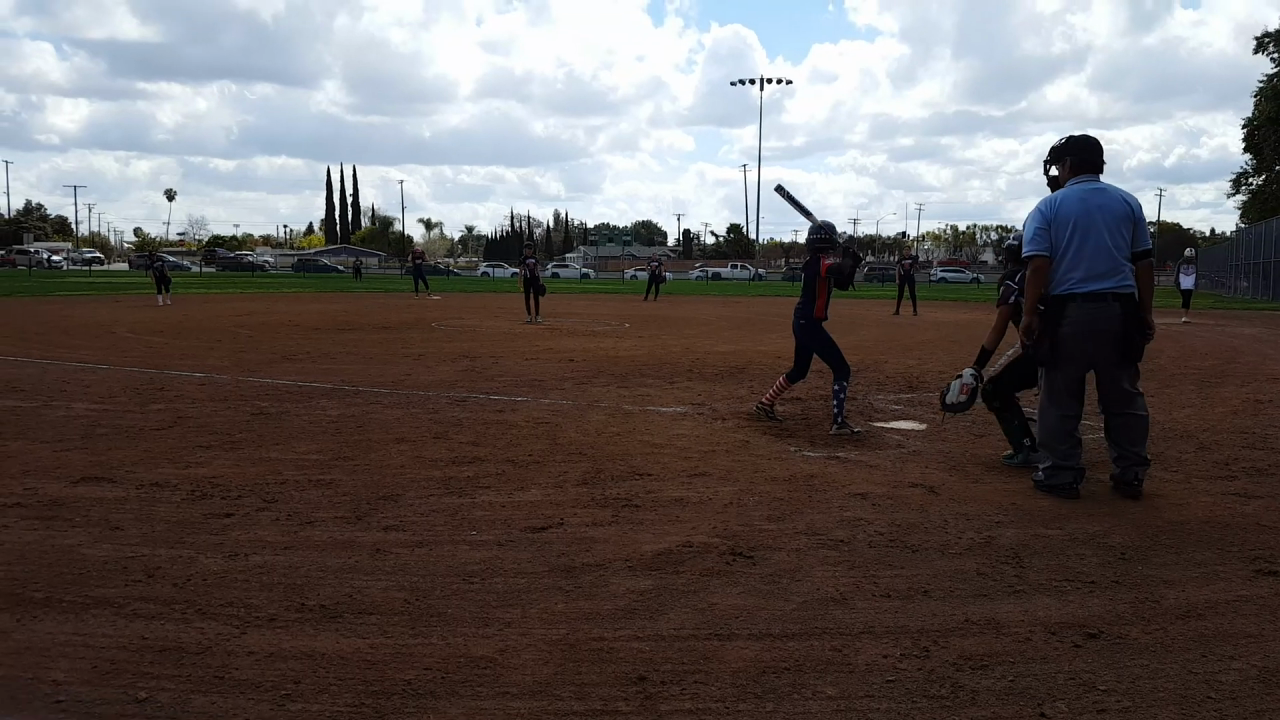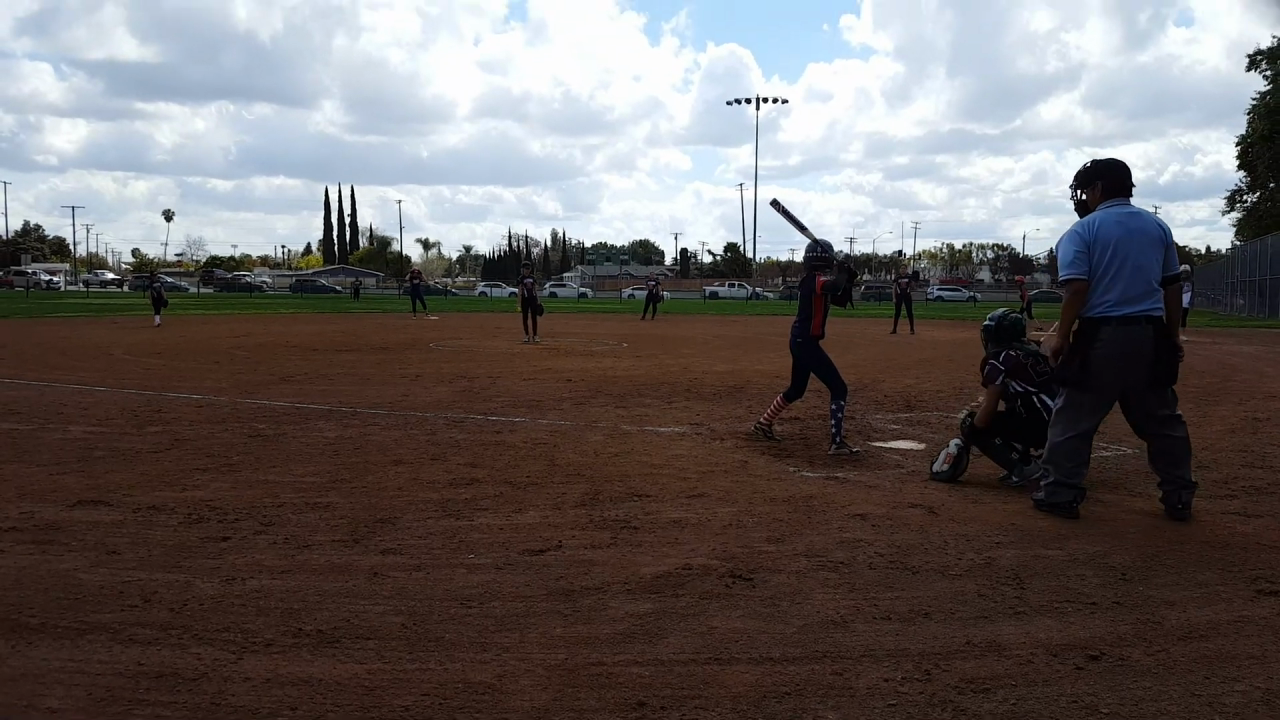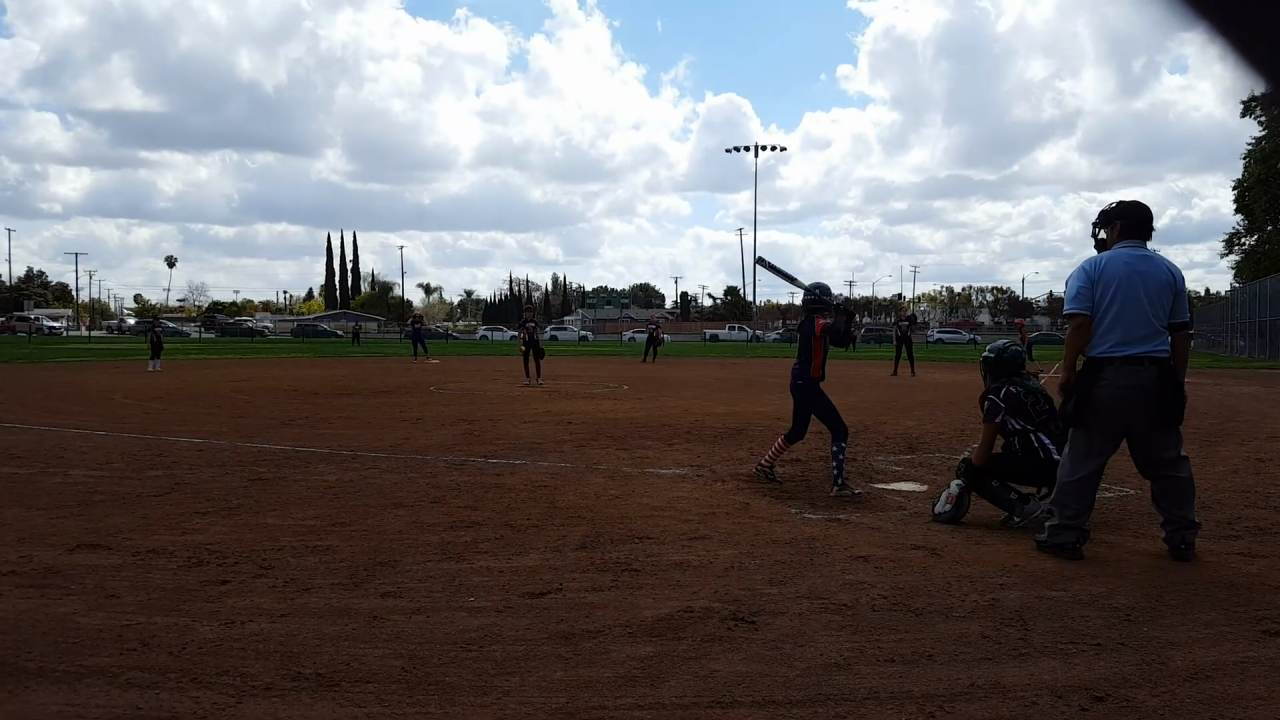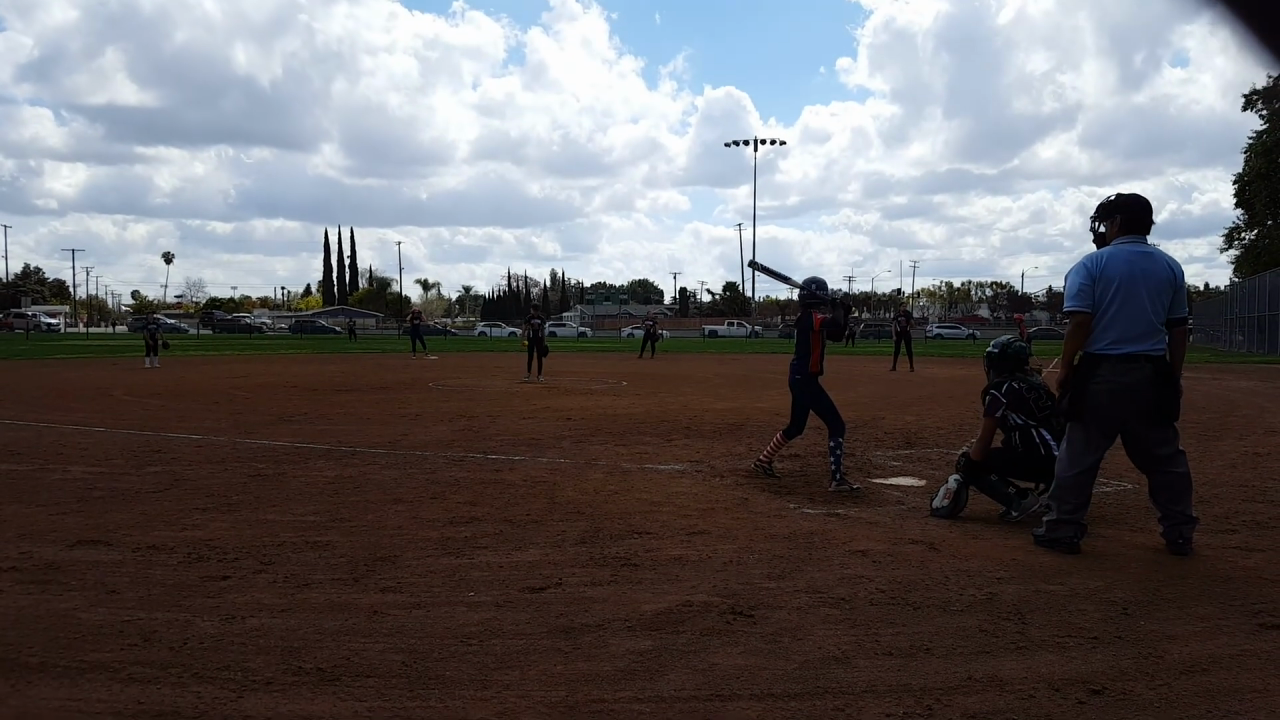
dt=0.5s
person 1, frame 1
left shoulder: (1049, 206)
right shoulder: (1128, 202)
left elbow: (1039, 266)
right elbow: (1143, 263)
left wrist: (1030, 313)
right wrist: (1145, 312)
left hip: (1068, 313)
right hip: (1119, 312)
left knee: (1061, 399)
right knee: (1125, 397)
left ankle: (1060, 475)
right ankle: (1131, 473)
person 1, frame 2
left shoulder: (1083, 229)
right shoulder: (1158, 226)
left elbow: (1077, 288)
right elbow: (1172, 287)
left wrist: (1061, 335)
right wrist: (1173, 336)
left hip: (1101, 337)
right hip: (1149, 336)
left knee: (1074, 418)
right knee: (1162, 420)
left ankle: (1061, 493)
right ankle: (1179, 496)
person 1, frame 3
left shoulder: (1092, 268)
right shoulder: (1170, 271)
left elbow: (1080, 324)
right elbow: (1181, 333)
left wrist: (1067, 370)
right wrist: (1178, 382)
left hip: (1105, 377)
right hip: (1155, 377)
left knee: (1082, 459)
right knee: (1167, 461)
left ankle: (1065, 535)
right ankle: (1182, 538)
person 1, frame 4
left shoulder: (1093, 263)
right shoulder: (1171, 267)
left elbow: (1080, 322)
right elbow: (1178, 329)
left wrist: (1065, 368)
right wrist: (1173, 376)
left hip: (1101, 374)
right hip: (1151, 375)
left knee: (1079, 454)
right knee: (1164, 456)
left ankle: (1063, 529)
right ankle: (1180, 533)
person 2, frame 1
left shoulder: (816, 263)
right shoulder: (819, 262)
left elbow: (843, 284)
right elbow: (840, 271)
left wrist: (853, 264)
right wrist: (847, 257)
left hip: (804, 323)
right hip: (810, 324)
left knee: (799, 371)
right knee: (842, 369)
left ankle: (765, 404)
right ankle: (838, 423)
person 2, frame 2
left shoulder: (816, 281)
right shoulder: (815, 279)
left elbow: (842, 300)
right elbow: (835, 287)
left wrist: (848, 280)
right wrist: (842, 273)
left hip: (801, 341)
right hip: (806, 342)
left knee: (796, 390)
right knee: (838, 388)
left ankle: (763, 424)
right ankle: (837, 442)
person 2, frame 3
left shoulder: (813, 323)
right shoulder: (814, 322)
left elbow: (842, 341)
right elbow: (835, 330)
left wrist: (847, 322)
right wrist: (840, 315)
left hip: (802, 383)
right hip: (807, 384)
left knee: (797, 432)
right knee: (839, 430)
left ankle: (765, 465)
right ankle: (838, 484)
person 2, frame 4
left shoulder: (810, 318)
right shoulder: (811, 317)
left elbow: (837, 335)
right elbow: (835, 323)
left wrist: (844, 314)
right wrist: (837, 309)
left hip: (800, 378)
right hip: (805, 379)
left knee: (795, 427)
right knee: (836, 425)
left ankle: (763, 461)
right ankle: (837, 479)
person 3, frame 1
left shoulder: (1014, 280)
left elbow: (997, 330)
left wrist: (976, 367)
right wrist: (1028, 372)
left knee: (994, 390)
left ankle: (1028, 450)
person 3, frame 2
left shoulder: (999, 358)
right shoulder: (1032, 352)
left elbow: (988, 409)
left wrist: (963, 443)
right wrist: (1024, 448)
left hip: (1042, 427)
left knee: (972, 422)
left ankle: (1022, 467)
person 3, frame 3
left shoulder: (998, 394)
right shoulder: (1031, 385)
left elbow: (985, 447)
left wrist: (963, 482)
left hip: (1040, 465)
left knee: (968, 468)
left ankle: (1022, 505)
person 3, frame 4
left shoulder: (1000, 389)
right shoulder: (1034, 381)
left elbow: (984, 442)
left wrist: (962, 477)
left hip: (1041, 461)
left knee: (968, 462)
left ankle: (1020, 500)
right ankle: (1051, 487)
